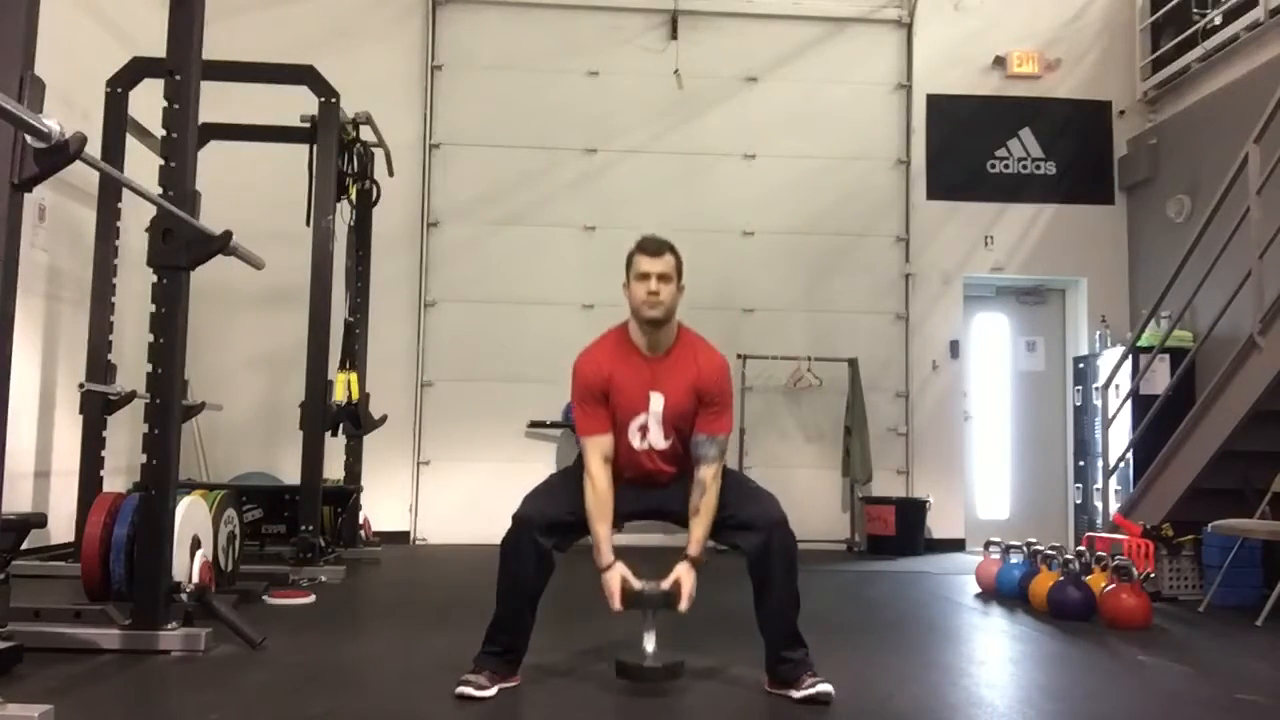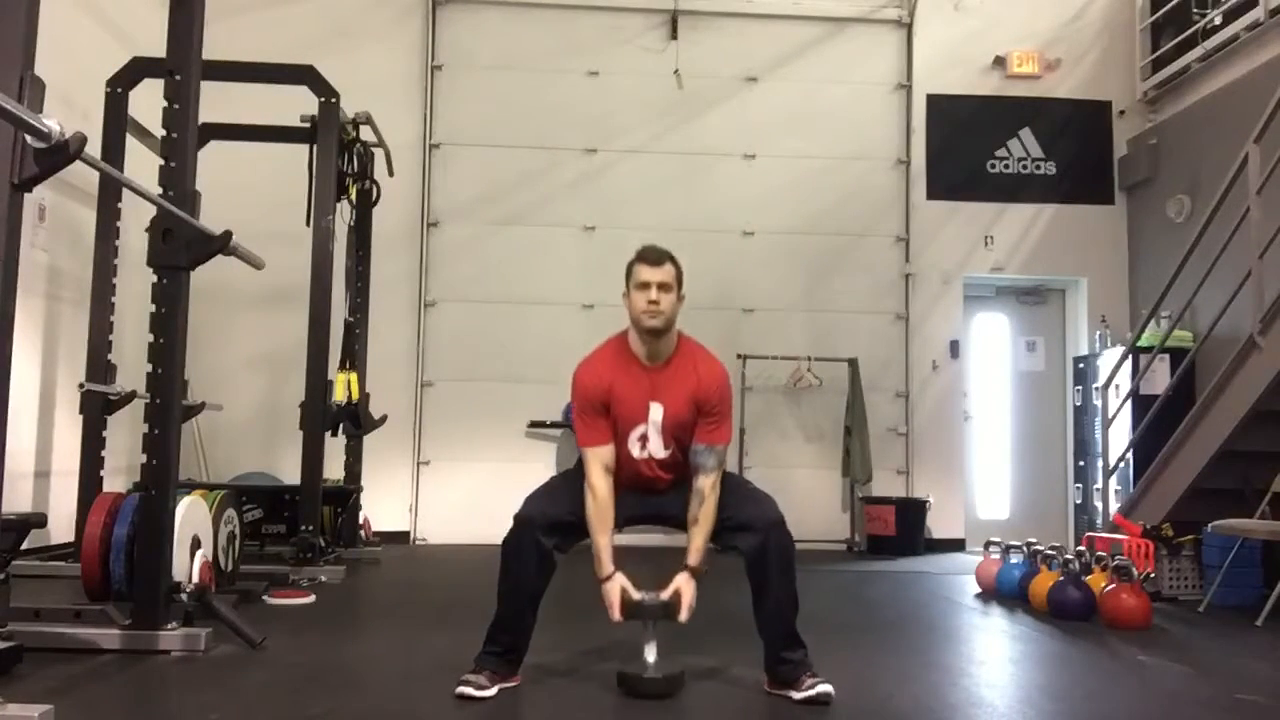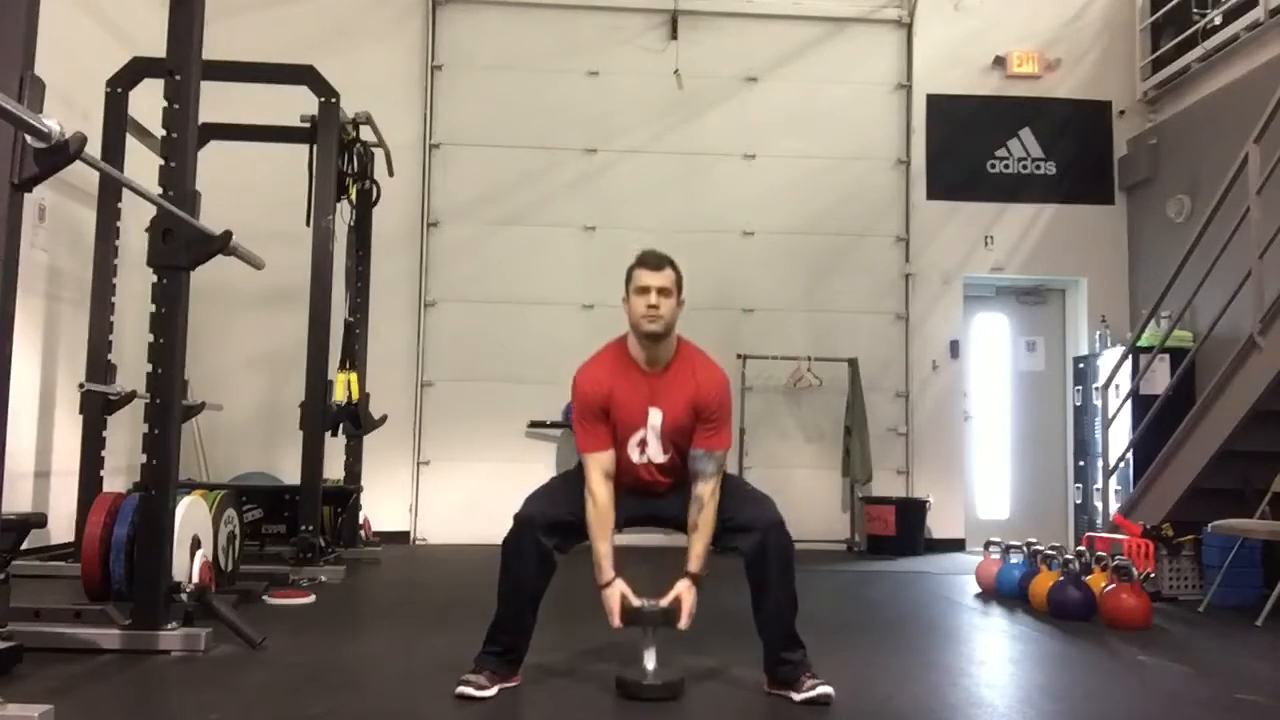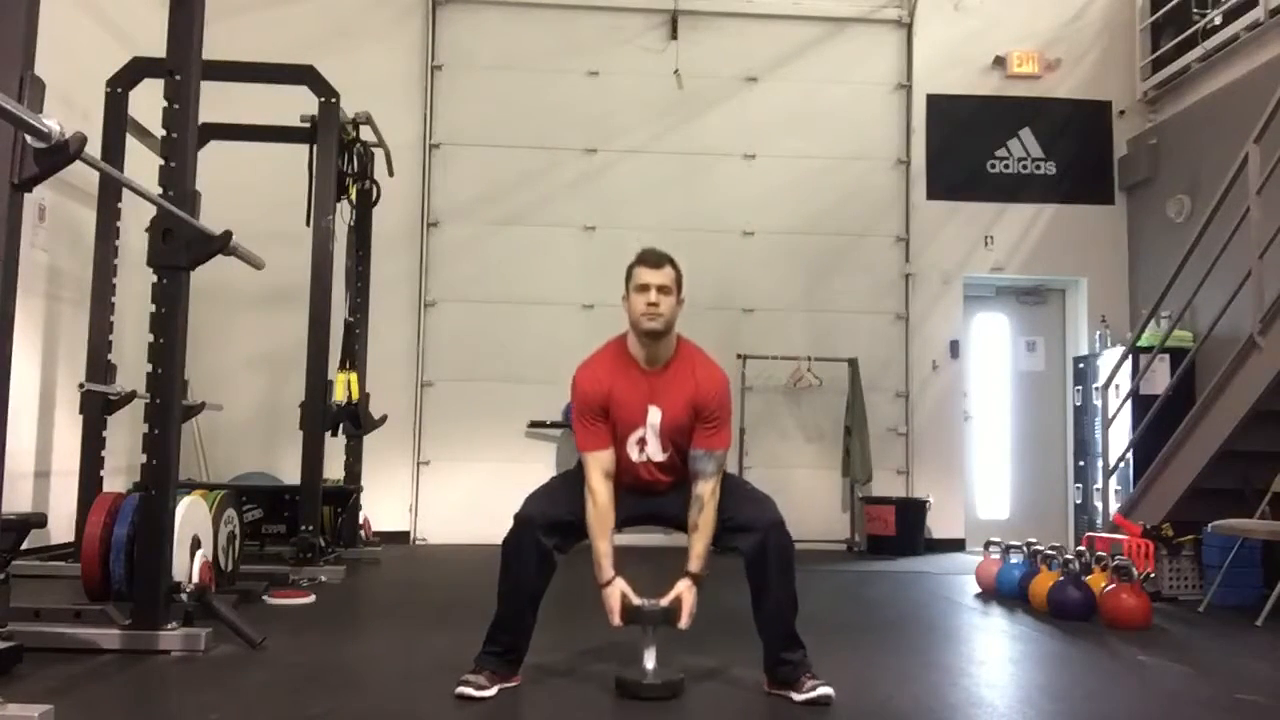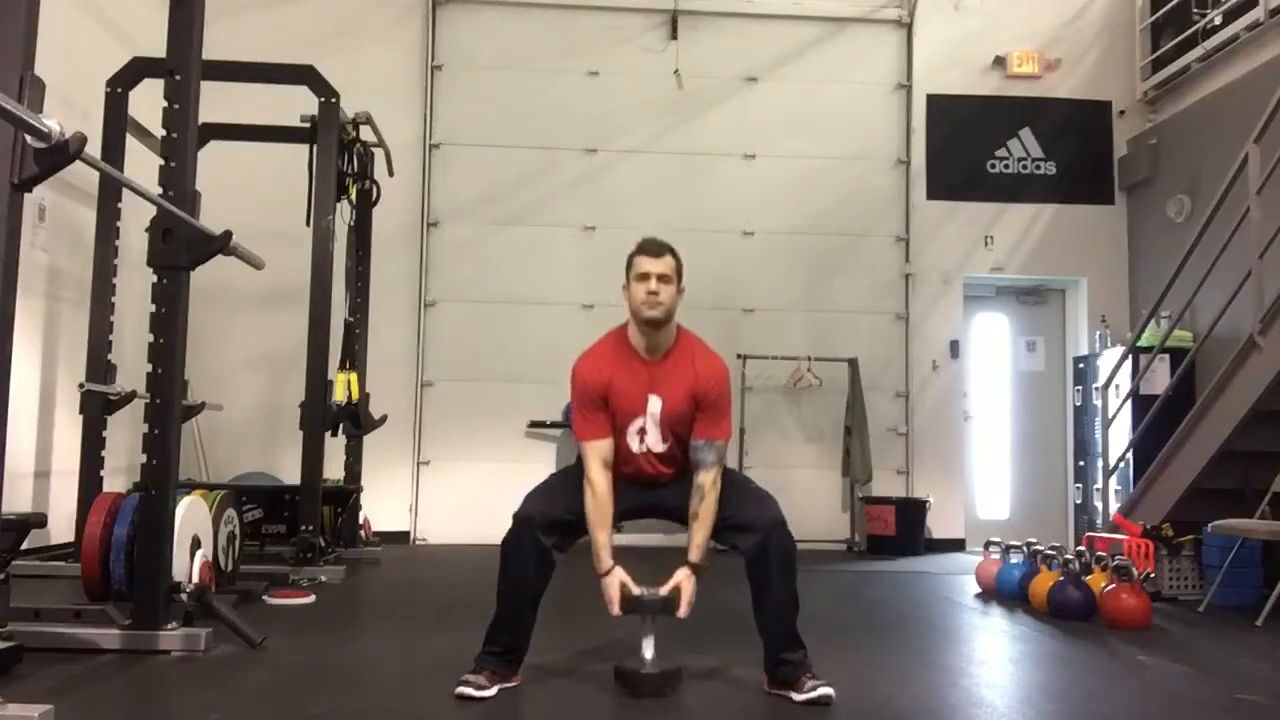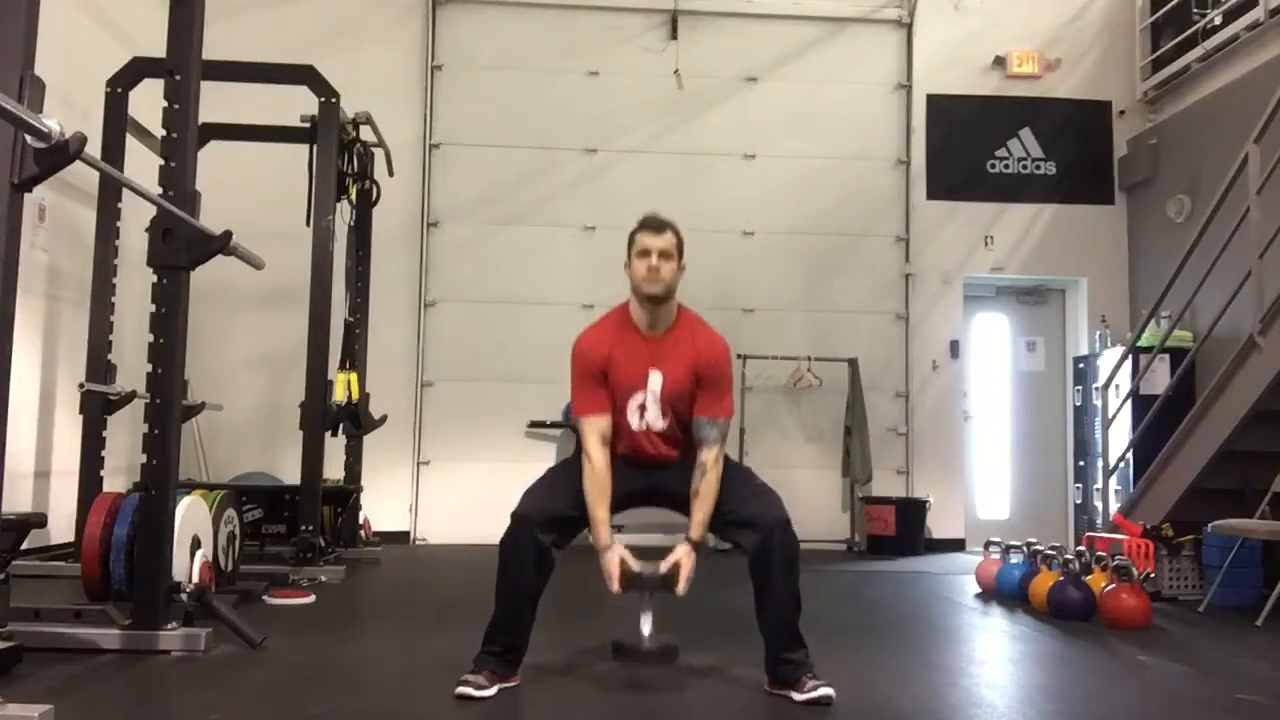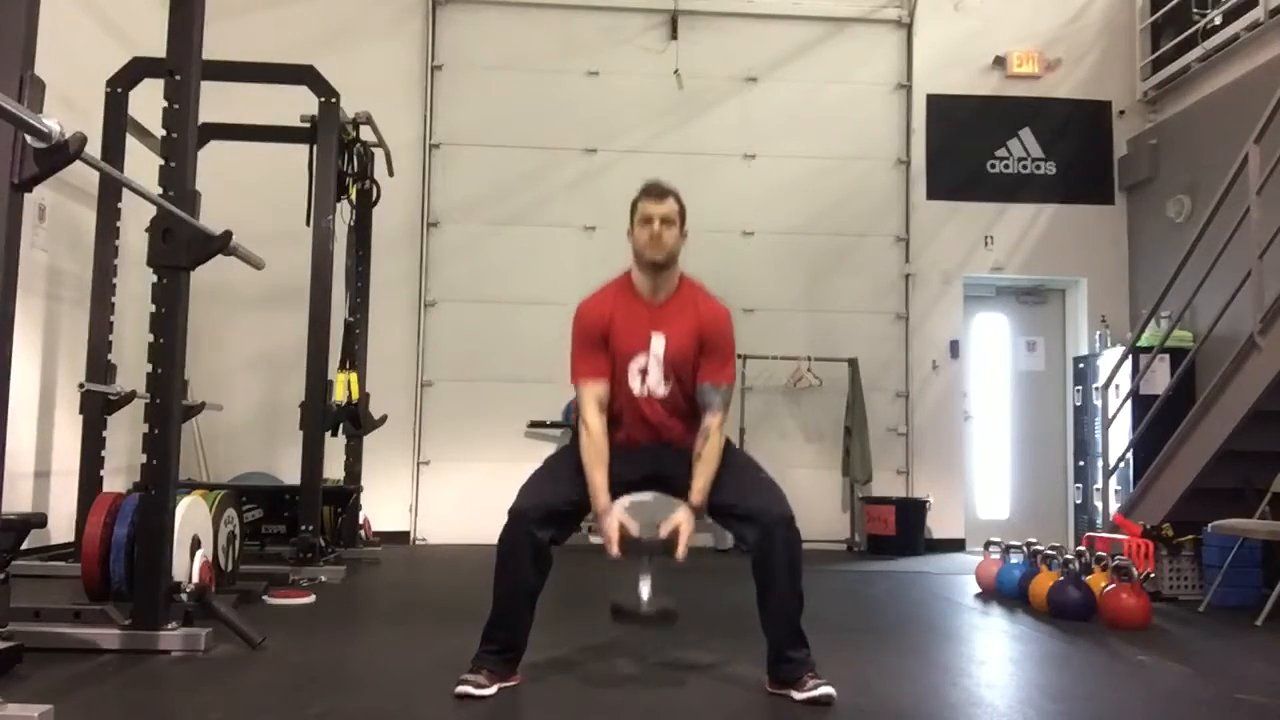
dt=0.1s
person 1, frame 1
left shoulder: (709, 366)
right shoulder: (594, 364)
left elbow: (708, 469)
right elbow: (597, 466)
left wrist: (691, 559)
right wrist: (606, 561)
left hip: (683, 478)
right hip: (617, 477)
left knee: (770, 525)
right knee: (531, 523)
left ankle: (789, 668)
right ankle: (498, 663)
person 1, frame 2
left shoulder: (709, 376)
right shoulder: (594, 374)
left elbow: (706, 478)
right elbow: (599, 475)
left wrist: (691, 569)
right wrist: (607, 571)
left hip: (682, 483)
right hip: (618, 483)
left knee: (767, 527)
right knee: (532, 524)
left ankle: (788, 669)
right ankle: (498, 663)
person 1, frame 3
left shoulder: (709, 381)
right shoulder: (594, 379)
left elbow: (705, 485)
right elbow: (599, 481)
left wrist: (691, 576)
right wrist: (607, 578)
left hip: (682, 485)
right hip: (617, 485)
left knee: (766, 528)
right knee: (532, 524)
left ankle: (788, 670)
right ankle: (498, 663)
person 1, frame 4
left shoulder: (708, 380)
right shoulder: (593, 377)
left elbow: (706, 484)
right elbow: (599, 480)
left wrist: (692, 577)
right wrist: (607, 577)
left hip: (683, 485)
right hip: (617, 484)
left knee: (767, 528)
right knee: (532, 524)
left ankle: (788, 670)
right ankle: (498, 664)
person 1, frame 5
left shoulder: (708, 369)
right shoulder: (593, 367)
left elbow: (707, 473)
right elbow: (597, 469)
left wrist: (692, 565)
right wrist: (605, 565)
left hip: (683, 477)
right hip: (617, 476)
left knee: (768, 527)
right knee: (531, 523)
left ankle: (788, 670)
right ankle: (498, 664)
person 1, frame 6
left shoulder: (708, 346)
right shoulder: (595, 342)
left elbow: (710, 451)
right elbow: (594, 446)
left wrist: (692, 542)
right wrist: (604, 542)
left hip: (684, 466)
right hip: (616, 464)
left knee: (771, 525)
right knee: (530, 522)
left ankle: (789, 668)
right ankle: (498, 662)
person 1, frame 7
left shoulder: (711, 314)
right shoulder: (596, 310)
left elbow: (713, 418)
right elbow: (592, 412)
left wrist: (693, 507)
right wrist: (602, 505)
left hip: (686, 446)
right hip: (616, 444)
left knee: (773, 518)
right knee: (529, 516)
left ankle: (790, 667)
right ankle: (497, 661)
